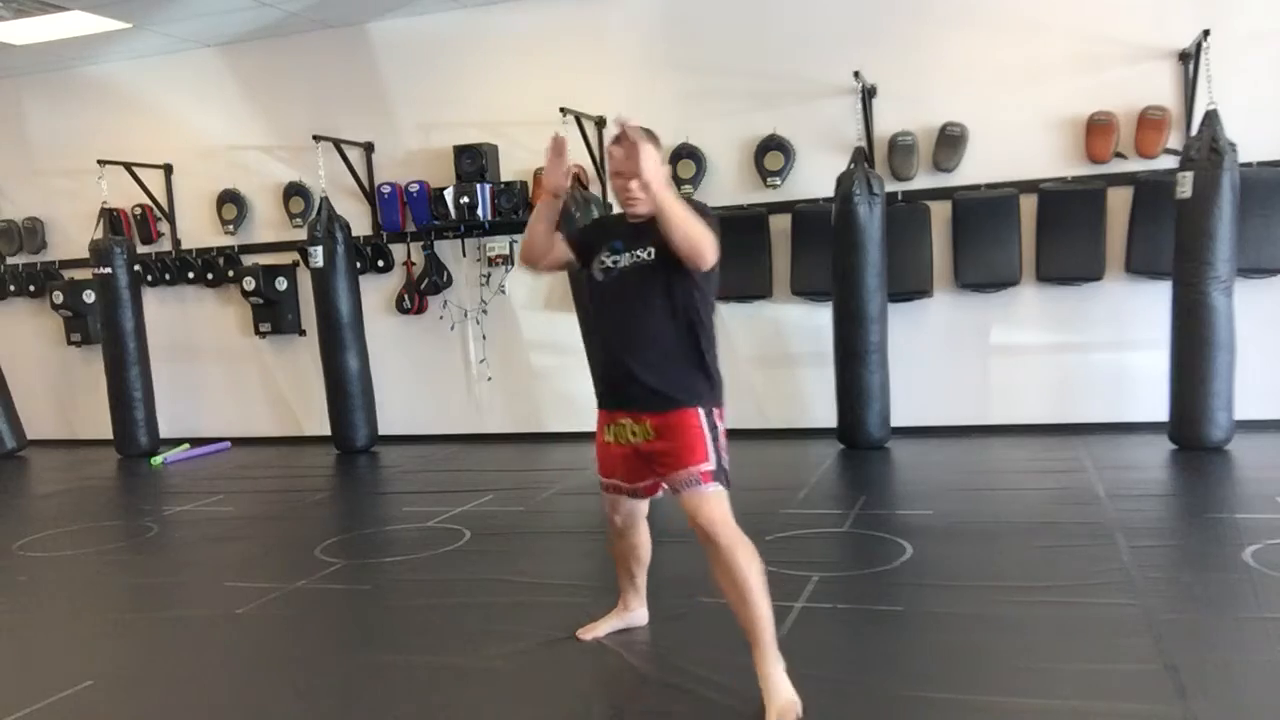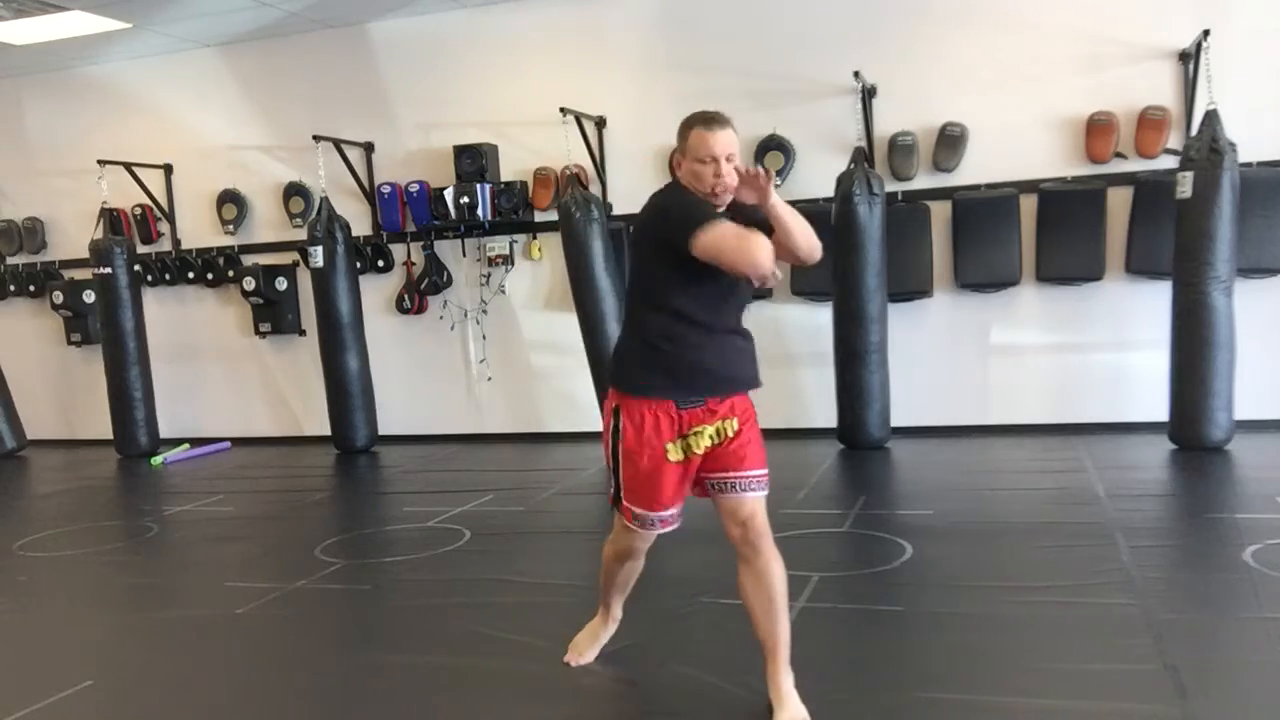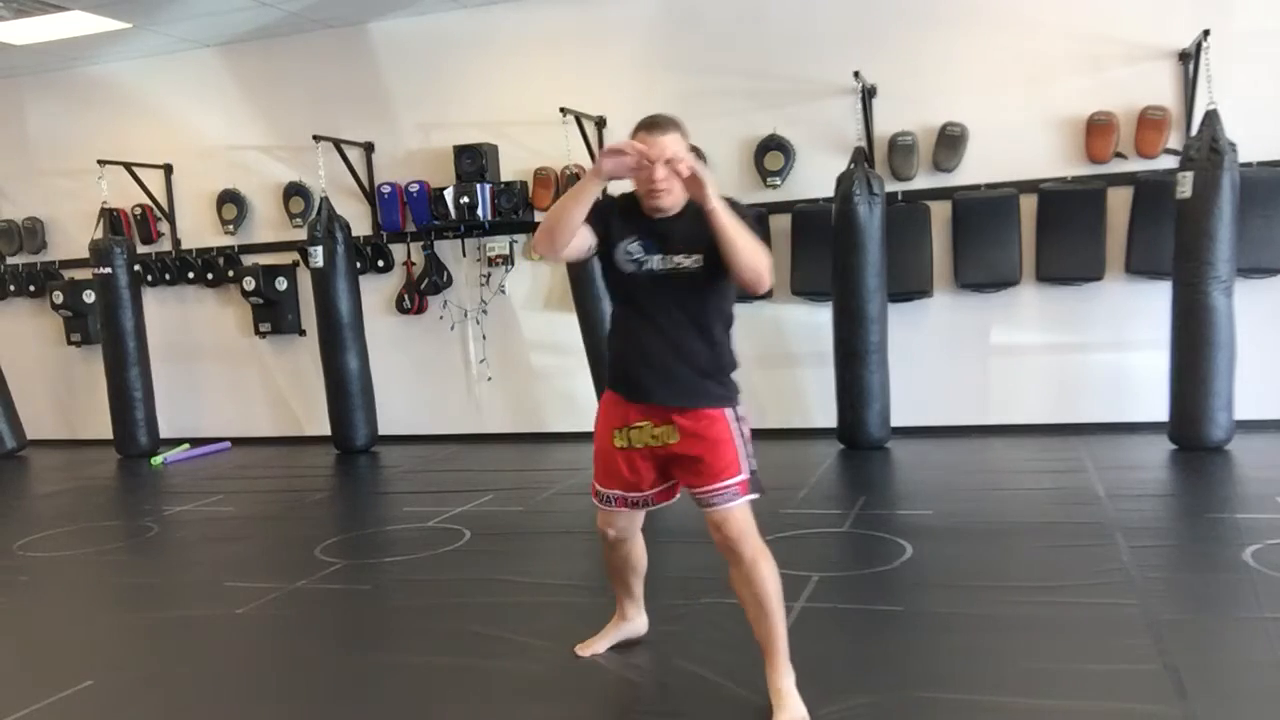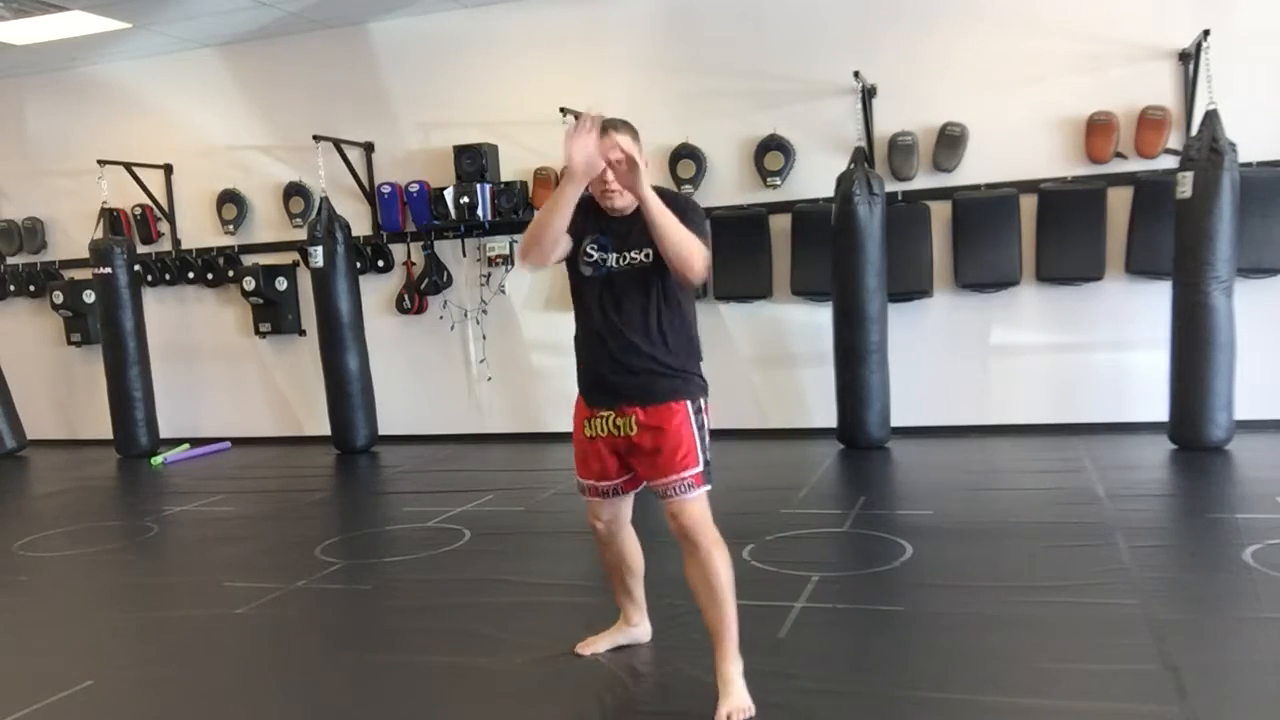
dt=0.4s
person 1, frame 1
left shoulder: (687, 216)
right shoulder: (600, 233)
left elbow: (701, 256)
right elbow: (534, 257)
left wrist: (656, 185)
right wrist: (552, 195)
left hip: (683, 402)
right hip: (620, 407)
left knee: (712, 523)
right knee: (620, 513)
left ankle: (771, 667)
right ankle: (632, 605)
person 1, frame 2
left shoulder: (739, 211)
right shoulder: (672, 208)
left elbow: (809, 252)
right elbow: (752, 256)
left wrist: (768, 202)
right wrist: (758, 254)
left hip: (725, 400)
right hip: (651, 404)
left knee: (752, 531)
right knee: (635, 535)
right ankle: (606, 615)
person 1, frame 3
left shoulder: (714, 217)
right shoulder: (615, 215)
left elbow: (759, 279)
right elbow: (549, 246)
left wrist: (710, 200)
right wrist: (595, 177)
left hip: (703, 404)
right hip: (627, 403)
left knee: (736, 534)
right knee: (614, 526)
right ankle: (630, 616)
person 1, frame 4
left shoulder: (673, 208)
right shoulder: (578, 217)
left elbow: (694, 268)
right elbow: (533, 254)
left wrist: (645, 195)
right wrist: (571, 180)
left hip: (668, 396)
right hip: (599, 400)
left knee: (692, 522)
right knee: (605, 519)
left ankle: (730, 668)
right ankle: (633, 620)
